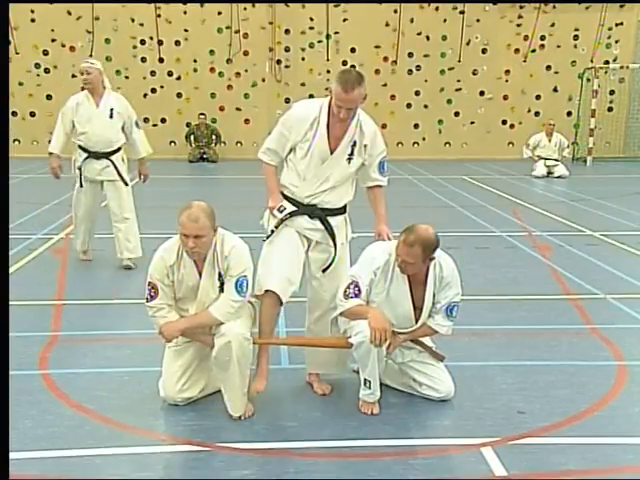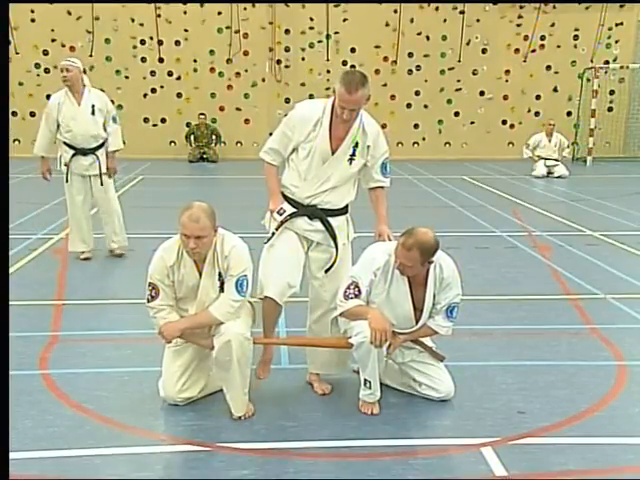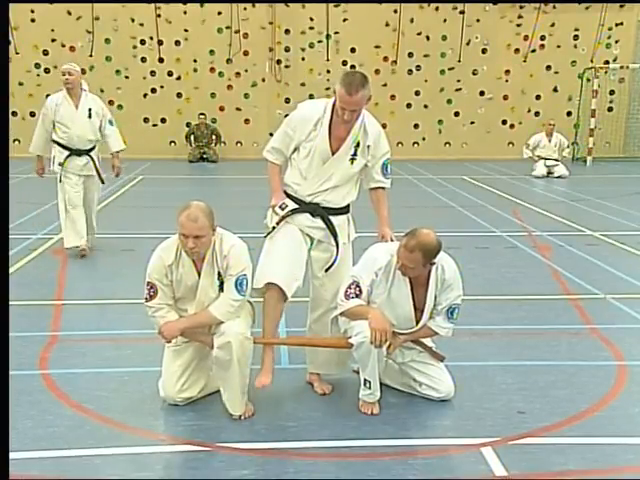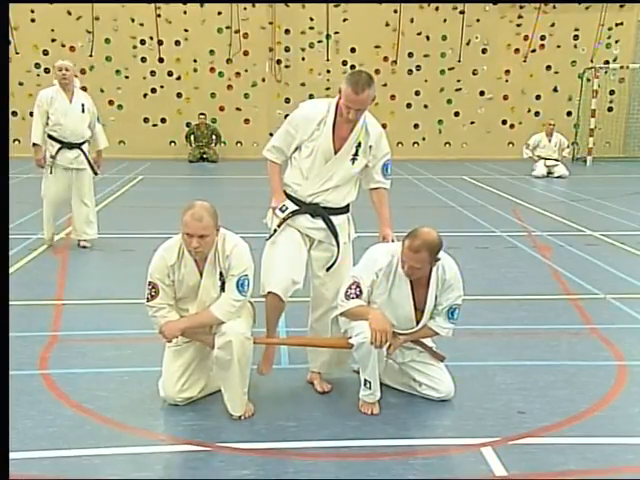
dt=0.4s
person 1, frame 1
left shoulder: (369, 132)
right shoulder: (301, 113)
left elbow: (374, 179)
right elbow: (269, 155)
left wrist: (381, 222)
right wrist: (274, 196)
left hip: (332, 222)
right hip: (290, 213)
left knee: (327, 299)
right knee: (274, 283)
left ankle: (316, 370)
right ankle: (262, 363)
person 1, frame 2
left shoulder: (371, 133)
right shoulder: (304, 114)
left elbow: (376, 180)
right elbow: (271, 155)
left wrist: (381, 222)
right wrist: (274, 197)
left hip: (333, 222)
right hip: (290, 214)
left knee: (328, 298)
right knee: (274, 285)
left ankle: (317, 370)
right ankle: (267, 349)
person 1, frame 3
left shoulder: (373, 133)
right shoulder: (306, 114)
left elbow: (377, 181)
right elbow: (274, 154)
left wrist: (384, 224)
right wrist: (277, 194)
left hip: (335, 220)
right hip: (293, 210)
left knee: (330, 298)
right knee: (276, 279)
left ankle: (317, 369)
right ankle: (268, 356)
person 1, frame 4
left shoulder: (374, 134)
right shoulder: (308, 113)
left elbow: (377, 182)
right elbow: (274, 153)
left wrist: (385, 226)
right wrist: (277, 195)
left hip: (335, 220)
right hip: (292, 211)
left knee: (330, 297)
right knee: (278, 283)
left ankle: (318, 368)
right ankle: (269, 341)
person 2, frame 1
left shoulder: (235, 250)
right shoulder: (165, 256)
left elbow: (231, 306)
right elbow: (159, 310)
left wrist: (182, 325)
right wrist: (207, 340)
left hip: (228, 314)
right hip: (186, 329)
left knee: (233, 337)
right knee: (173, 395)
left ankle: (238, 399)
right ankle: (220, 370)
person 2, frame 2
left shoulder: (235, 249)
right shoulder: (164, 256)
left elbow: (231, 305)
right elbow: (160, 311)
left wrist: (182, 324)
right wrist: (206, 342)
left hip: (228, 314)
right hip: (185, 329)
left knee: (234, 336)
right knee: (174, 395)
left ankle: (239, 399)
right ankle: (219, 368)
person 2, frame 3
left shoulder: (233, 249)
right shoulder: (163, 255)
left elbow: (230, 304)
right elbow: (158, 309)
left wrist: (181, 324)
right wrist: (207, 340)
left hip: (227, 314)
right hip: (186, 328)
left knee: (234, 336)
right knee: (173, 394)
left ankle: (238, 398)
right ankle: (220, 368)
person 2, frame 4
left shoulder: (236, 249)
right shoulder: (165, 255)
left elbow: (231, 305)
right elbow: (159, 309)
left wrist: (182, 324)
right wrist: (208, 339)
left hip: (228, 315)
right hip: (186, 329)
left knee: (235, 336)
right knee: (173, 394)
left ankle: (238, 399)
right ankle: (219, 368)
person 3, frame 1
left shoulder: (118, 101)
right shoulder: (75, 102)
left elbow: (134, 130)
right elbow: (62, 129)
left wrist: (142, 162)
right wrist: (55, 157)
left hip: (113, 163)
right hip: (86, 163)
left knee: (123, 210)
right knee: (83, 210)
left ankle: (129, 254)
right ankle: (84, 248)
person 3, frame 2
left shoulder: (99, 97)
right shoulder: (56, 100)
left elbow: (112, 127)
right elbow: (48, 131)
left wrist: (112, 157)
right wrist: (44, 160)
left hip: (98, 158)
right hip: (72, 160)
left knee: (109, 204)
right knee: (78, 205)
left ankle: (116, 243)
right ankle: (83, 246)
person 3, frame 3
left shoulder: (95, 102)
right shoulder: (53, 101)
left elbow: (109, 129)
right elbow: (43, 131)
left wrist: (115, 157)
right wrist: (39, 159)
left hip: (89, 159)
right hip: (65, 159)
left knee: (90, 202)
right knee: (71, 202)
left ankle: (86, 238)
right ankle: (78, 242)
person 3, frame 4
left shoulder: (85, 98)
right shoulder: (46, 95)
left elbow: (95, 126)
right elbow: (38, 124)
left wrist: (99, 153)
right wrist: (38, 150)
left hip: (81, 153)
right hip: (56, 153)
left knee: (84, 196)
right knee: (52, 195)
left ankle: (84, 235)
right ankle: (49, 232)
person 4, frame 1
left shoulder: (446, 269)
right shoulder: (377, 255)
left elbow: (441, 321)
right elbow: (345, 304)
left wrist: (402, 337)
right wrist: (372, 313)
left hip: (411, 339)
right hip: (371, 325)
left knee: (443, 390)
right knee: (367, 334)
left ankle: (377, 369)
right ankle: (369, 394)
person 4, frame 2
left shoulder: (446, 270)
right shoulder: (377, 256)
left elbow: (442, 321)
right elbow: (345, 304)
left wrist: (402, 338)
right wrist: (372, 313)
left hip: (412, 339)
right hip: (370, 324)
left knee: (443, 390)
right knee: (368, 335)
left ankle: (378, 370)
right ankle: (369, 394)
person 4, frame 3
left shoulder: (448, 271)
right shoulder: (379, 256)
left elbow: (442, 322)
right elbow: (345, 303)
left wrist: (403, 338)
right wrist: (373, 313)
left hip: (412, 339)
right hip: (371, 324)
left knee: (443, 391)
right knee: (368, 335)
left ankle: (378, 370)
right ankle: (369, 394)
person 4, frame 4
left shoulder: (449, 271)
right shoulder: (379, 257)
left elbow: (442, 322)
right elbow: (346, 304)
left wrist: (403, 338)
right wrist: (373, 313)
left hip: (412, 340)
right hip: (370, 324)
left knee: (443, 390)
right knee: (368, 335)
left ankle: (378, 369)
right ankle: (369, 394)
